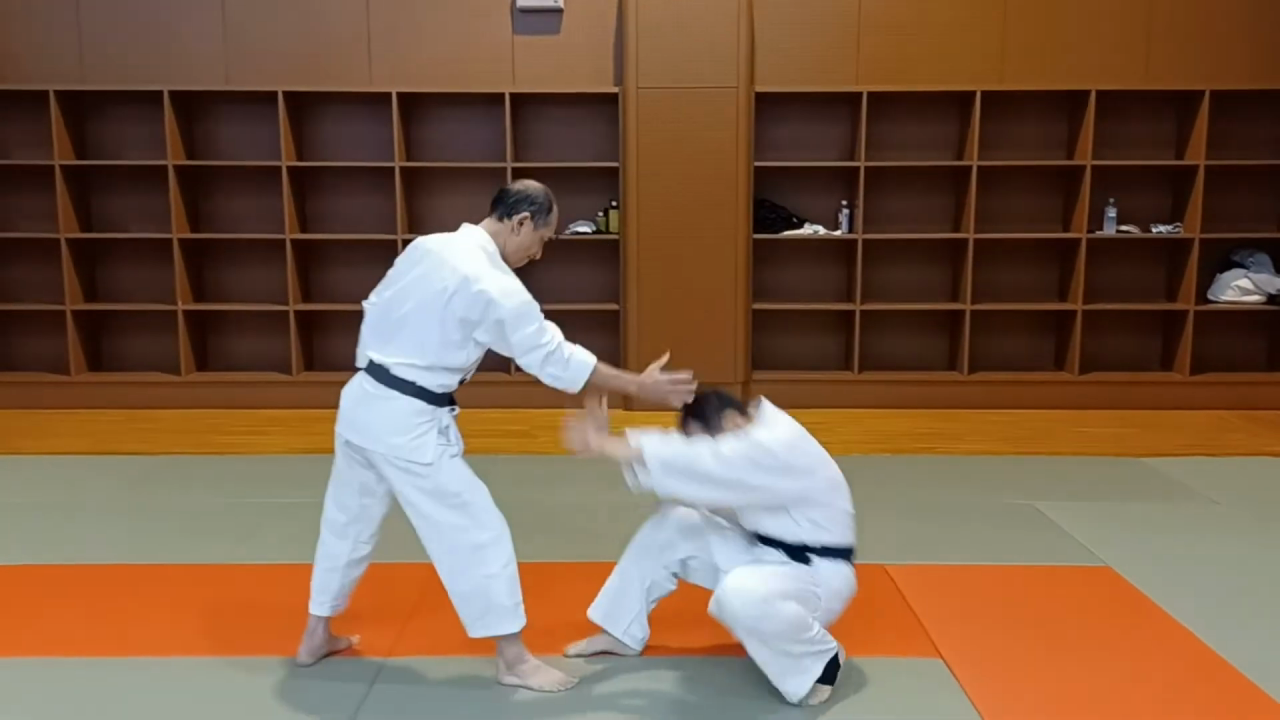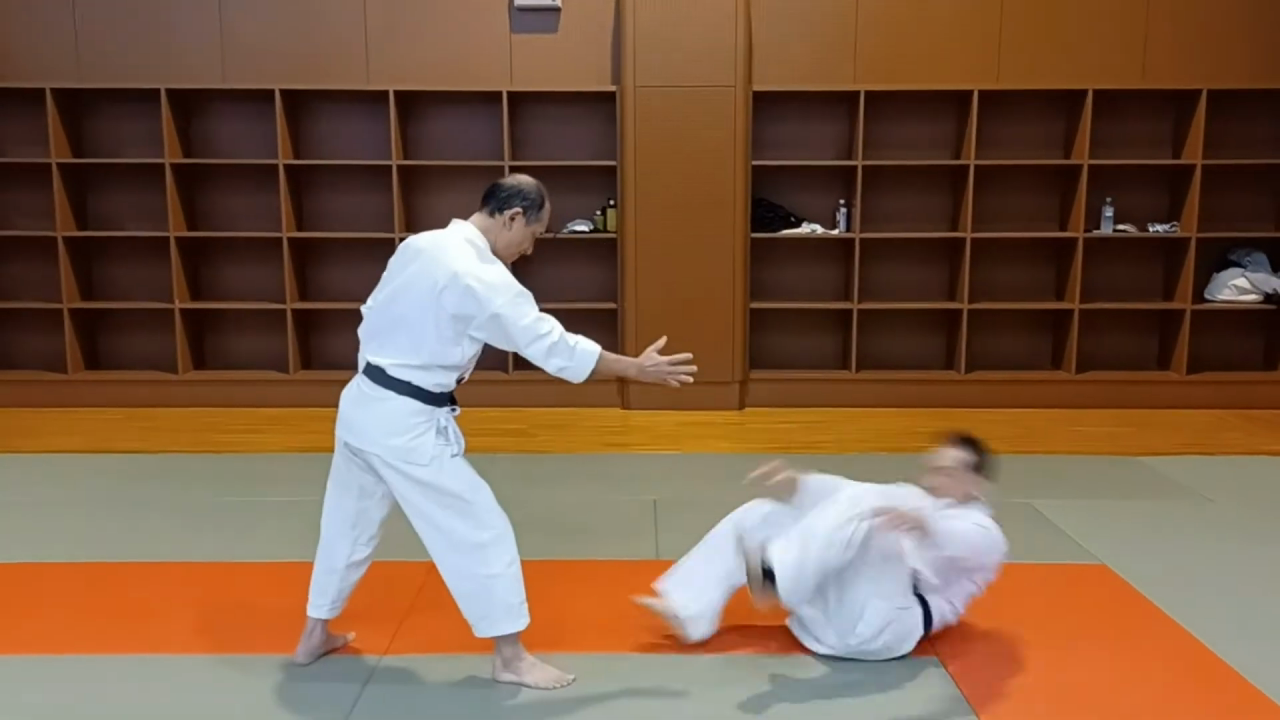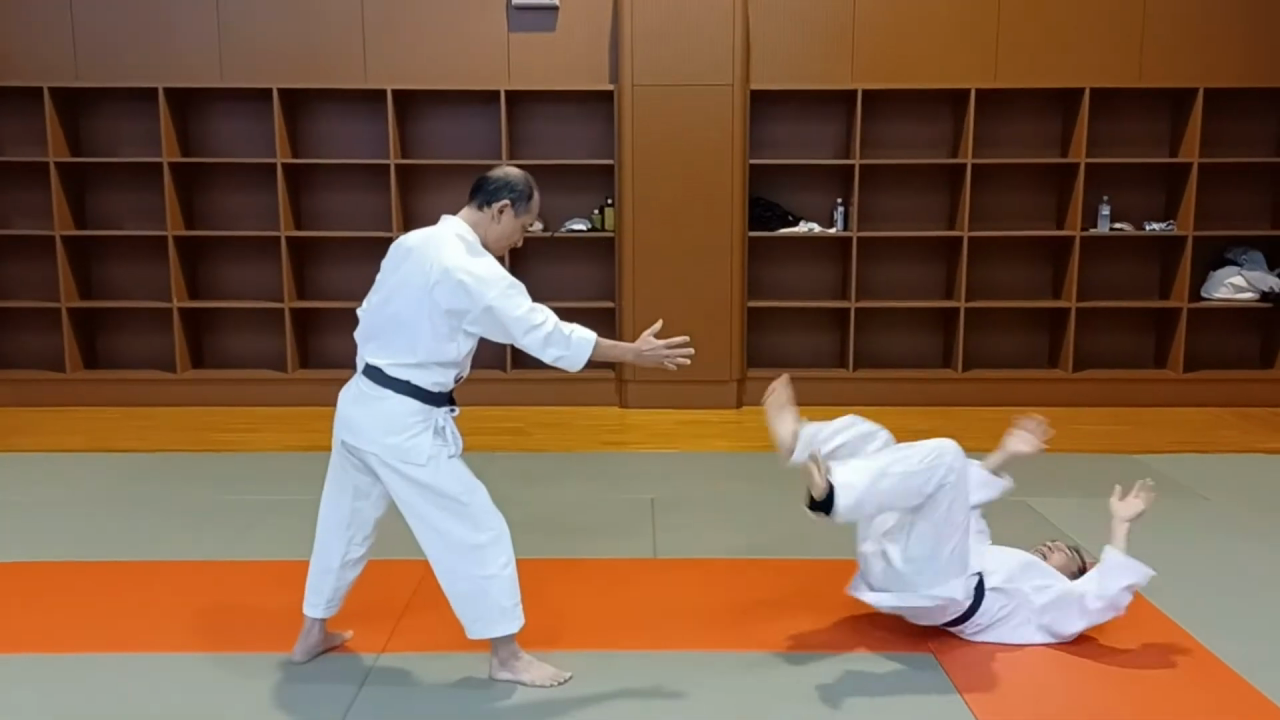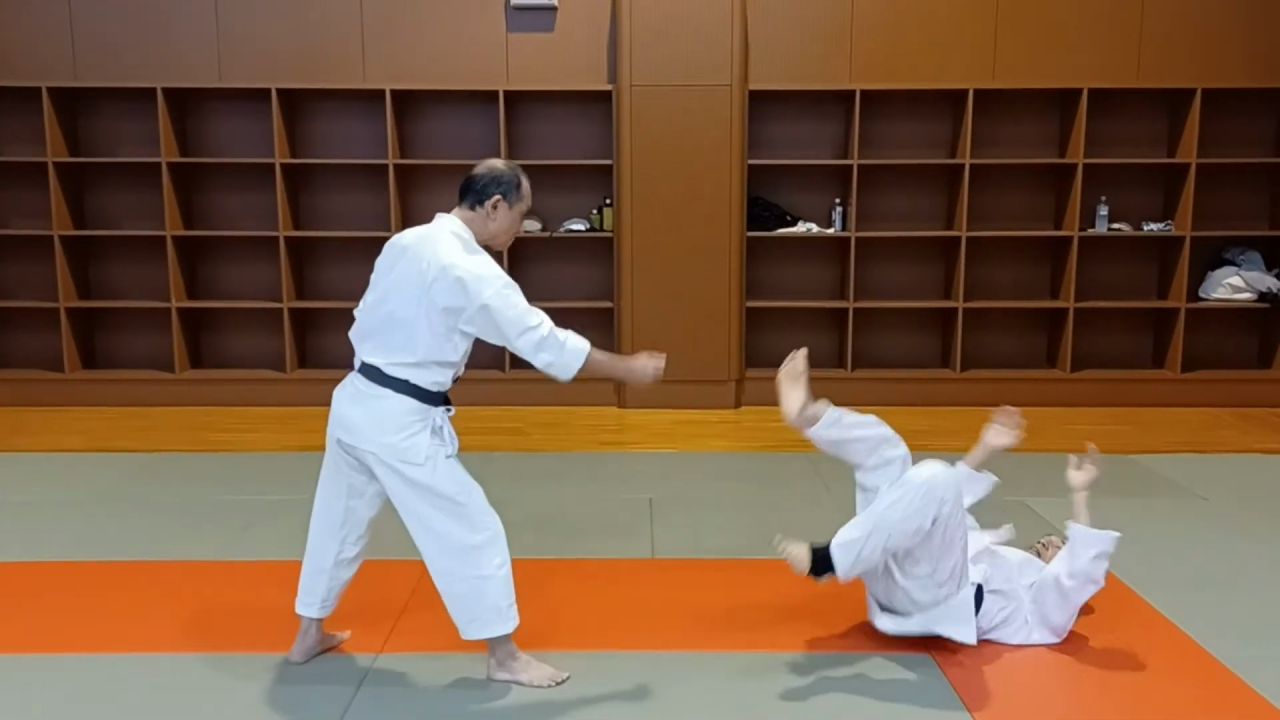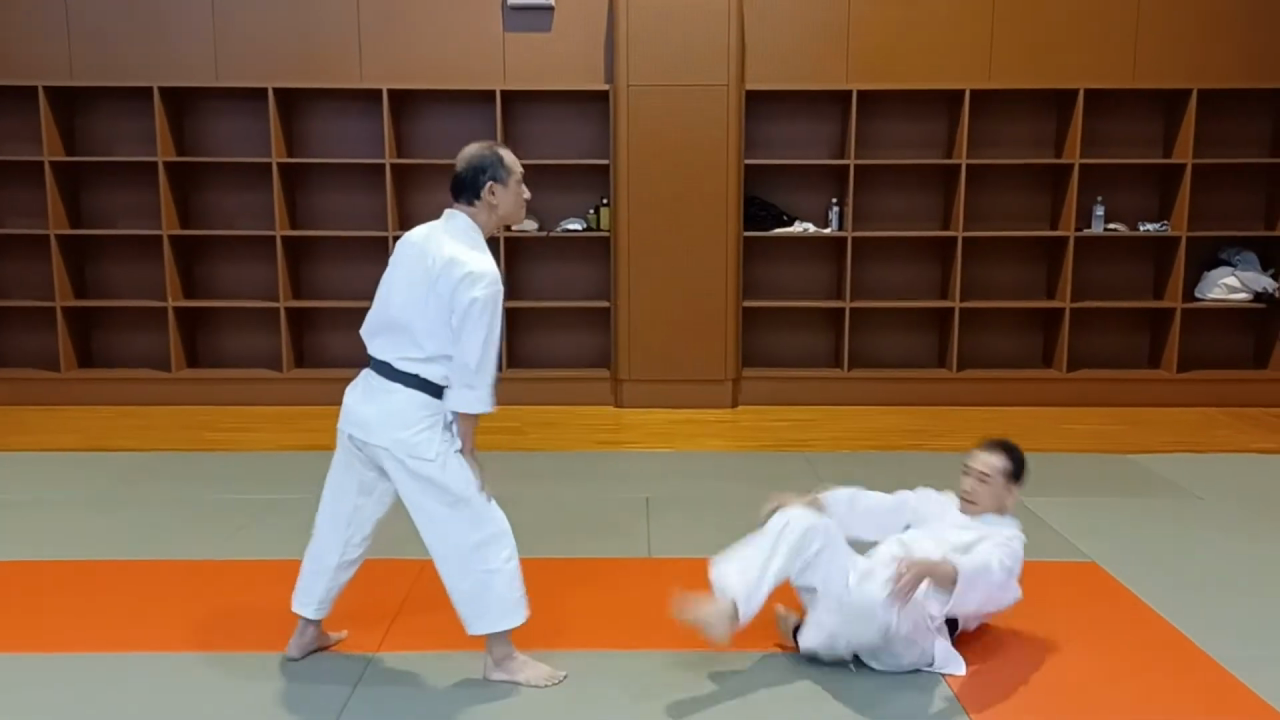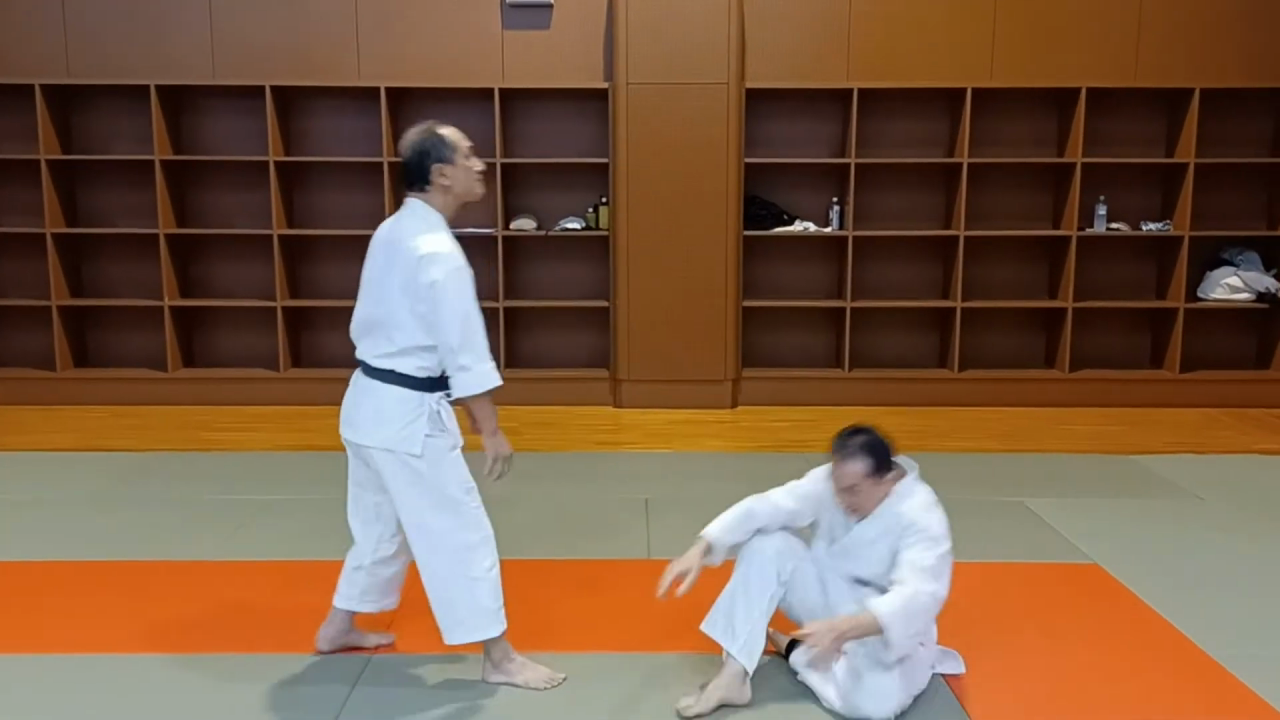
dt=0.3s
person 1, frame 1
left shoulder: (429, 246)
right shoulder: (494, 286)
left elbow: (375, 309)
right elbow: (554, 358)
right wrist: (638, 384)
left hip: (362, 402)
right hip: (410, 423)
left knee: (348, 521)
right knee: (477, 533)
left ankle: (316, 635)
right ankle: (513, 658)
person 1, frame 2
left shoulder: (419, 244)
right shoulder: (484, 279)
left elbow: (373, 315)
right elbow: (553, 346)
right wrist: (637, 368)
left hip: (361, 404)
right hip: (409, 424)
left knee: (348, 523)
right knee: (481, 532)
left ankle: (315, 634)
right ankle: (510, 655)
person 1, frame 3
left shoulder: (412, 243)
right shoulder: (473, 272)
left elbow: (370, 317)
right elbow: (548, 336)
right wrist: (635, 353)
left hip: (361, 404)
right hip: (408, 424)
left knee: (345, 521)
right knee: (476, 532)
left ankle: (312, 633)
right ankle: (506, 655)
person 1, frame 4
left shoulder: (405, 242)
right shoulder: (470, 271)
left elbow: (370, 319)
right elbow: (541, 340)
right wrist: (626, 368)
left hip: (355, 402)
right hip: (403, 422)
left knee: (338, 521)
right knee: (471, 532)
left ankle: (309, 633)
right ankle: (503, 654)
person 1, frame 5
left shoulder: (419, 239)
right shoulder: (476, 269)
right elbow: (472, 374)
right wrist: (467, 451)
left hip: (368, 399)
right hip: (414, 417)
left knee: (344, 519)
right knee: (477, 532)
left ankle: (306, 631)
right ankle: (501, 655)
person 1, frame 6
left shoulder: (394, 232)
right shoulder: (435, 251)
right elbow: (465, 349)
left wrist: (465, 408)
right wrist: (494, 431)
left hip: (369, 401)
right hip: (407, 413)
left knee: (380, 525)
right knee: (461, 532)
left ankle: (341, 624)
right ankle: (498, 656)
person 2, frame 1
left shoulder: (782, 446)
right shoulder: (750, 432)
left elbow: (702, 466)
right elbow: (679, 449)
left wrist: (613, 449)
right wrist: (613, 439)
left hip: (817, 575)
right hip: (770, 558)
left knee: (741, 598)
right knee: (669, 528)
left ankle: (821, 662)
right ankle: (618, 631)
person 2, frame 2
left shoulder: (980, 533)
right shoulder: (909, 498)
left elbow: (969, 548)
right elbow: (844, 492)
left wrist: (922, 522)
right wrist: (792, 482)
left hip: (878, 624)
right hip: (843, 600)
left knee: (860, 510)
right knee: (756, 517)
left ankle: (772, 576)
right ankle: (688, 613)
person 2, frame 3
left shoulder: (1052, 600)
right shoulder: (1000, 563)
left elbow: (1101, 597)
right elbow: (955, 512)
left wrist: (1121, 526)
right wrist: (1004, 455)
left hip: (933, 587)
right hip: (893, 567)
left knee: (942, 455)
right knee: (868, 438)
left ankle: (833, 499)
right ankle: (795, 438)
person 2, frame 4
left shoulder: (1040, 608)
right shoulder: (995, 556)
left elbow: (1080, 571)
right elbow: (941, 513)
left wrist: (1079, 495)
right wrist: (984, 451)
left hip: (932, 600)
right hip: (893, 572)
left knee: (934, 481)
right knee: (886, 454)
left ankle: (824, 560)
right ankle: (806, 413)
person 2, frame 5
left shoulder: (1006, 545)
right shoulder: (938, 502)
left elbow: (984, 578)
right elbow: (874, 508)
left wrist: (932, 568)
right wrist: (809, 502)
left hip: (912, 621)
right hip: (863, 588)
left knee: (878, 595)
right knee: (802, 525)
left ankle: (806, 636)
right ankle: (727, 610)
person 2, frame 6
left shoulder: (921, 519)
right shoulder: (833, 484)
left elbow: (919, 598)
right elbow: (765, 508)
left wrist: (845, 629)
right wrist: (700, 549)
left hip: (884, 633)
right hip: (831, 604)
right knee: (768, 548)
left ankle: (797, 653)
right ankle: (733, 677)
